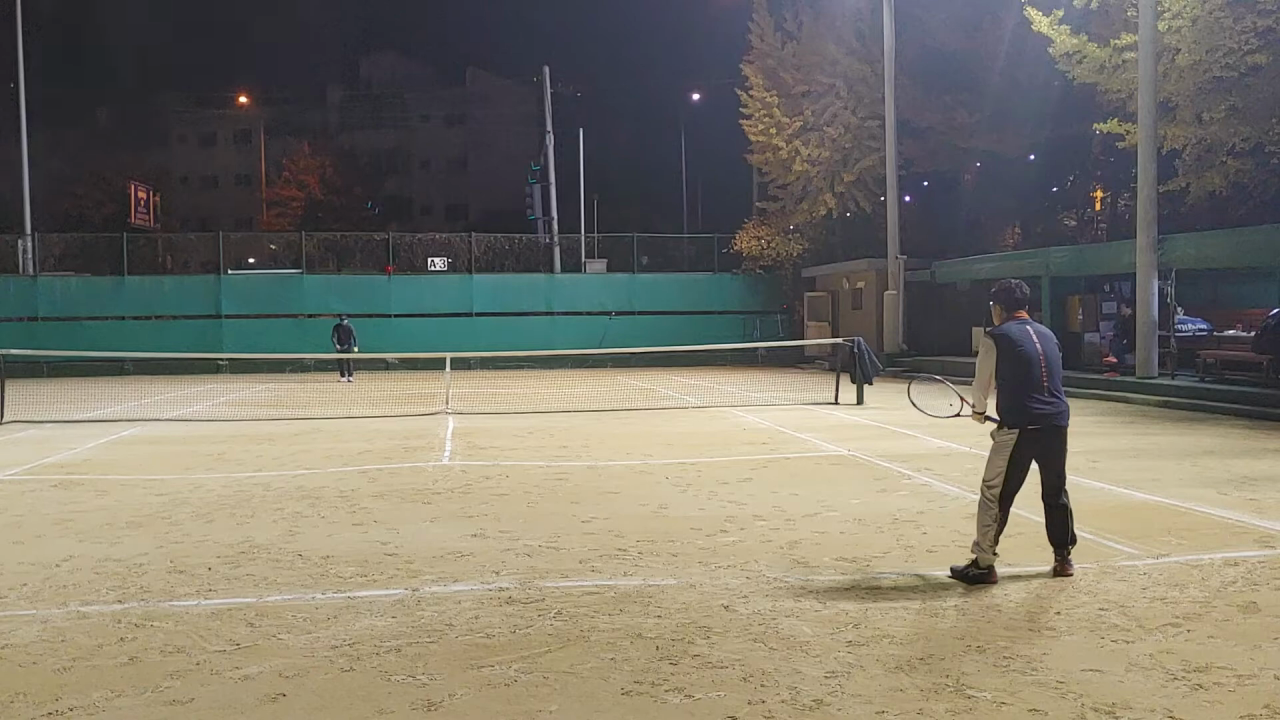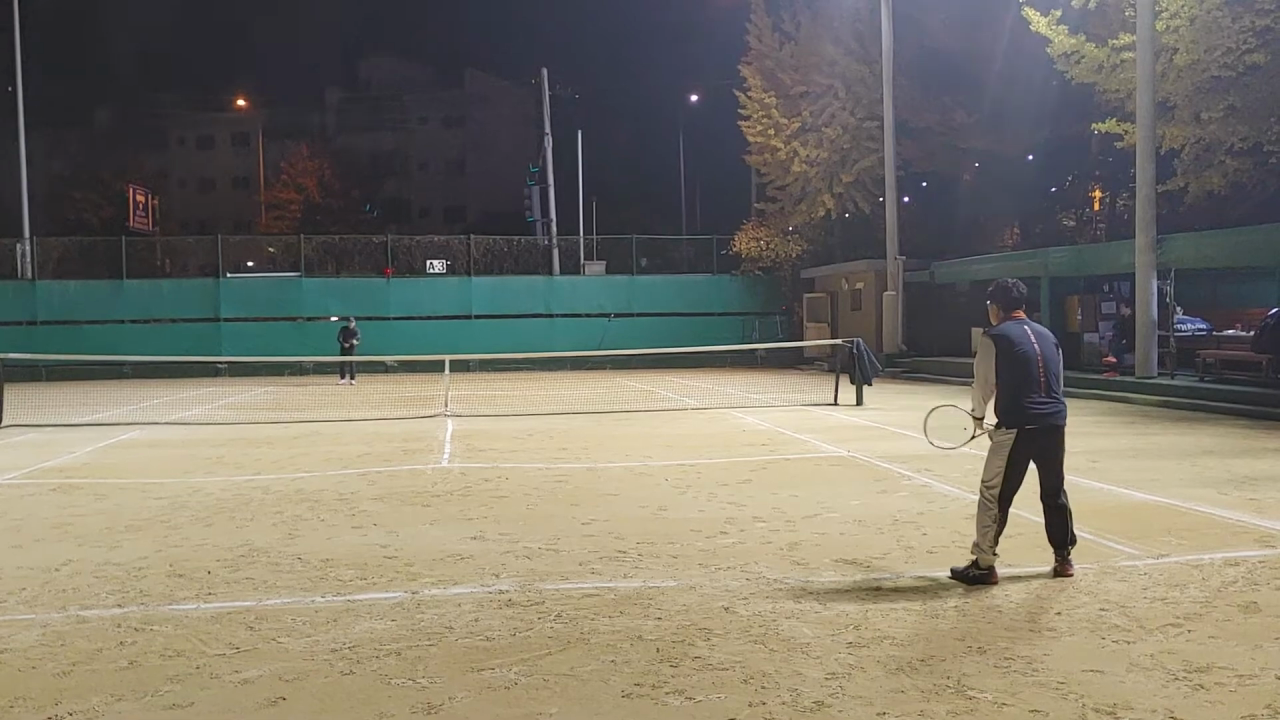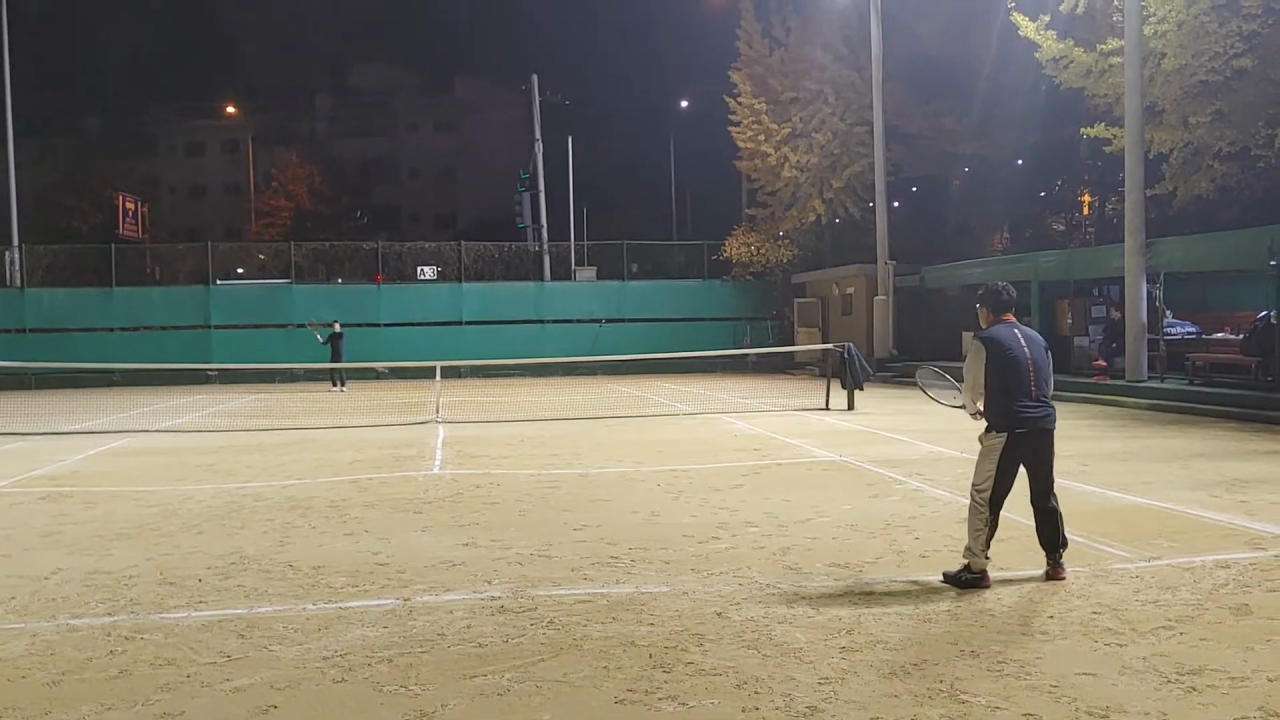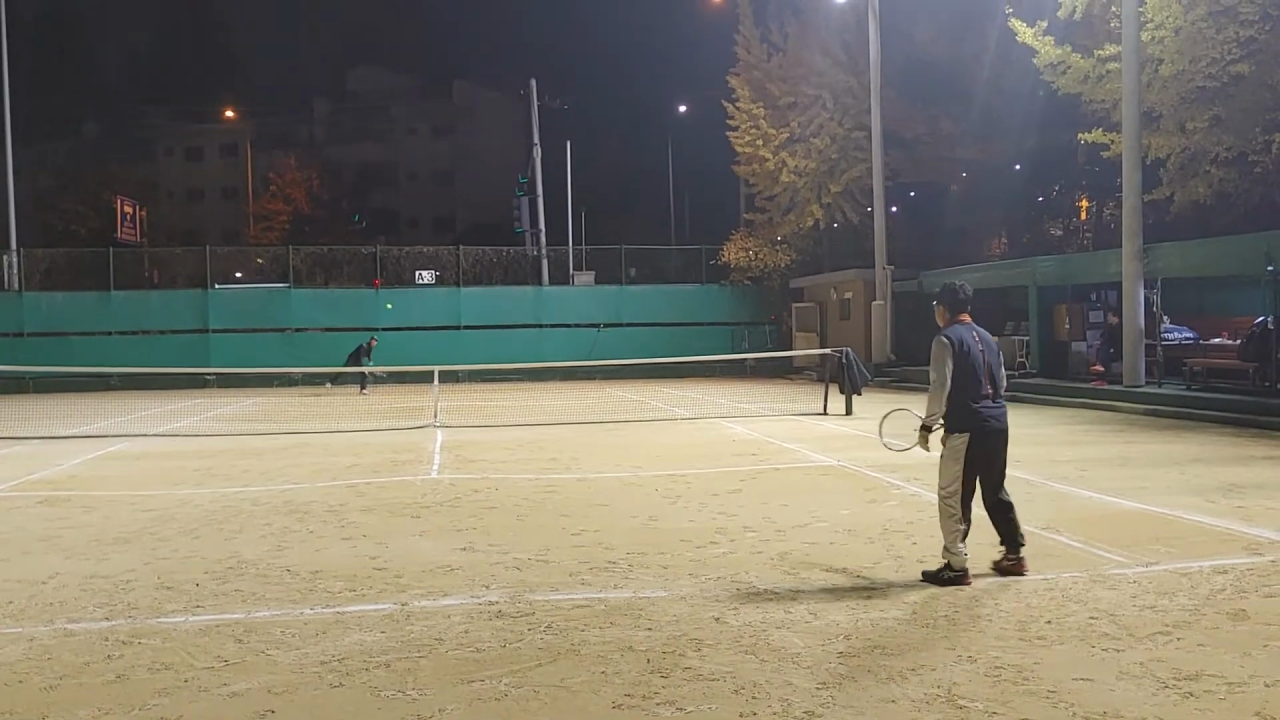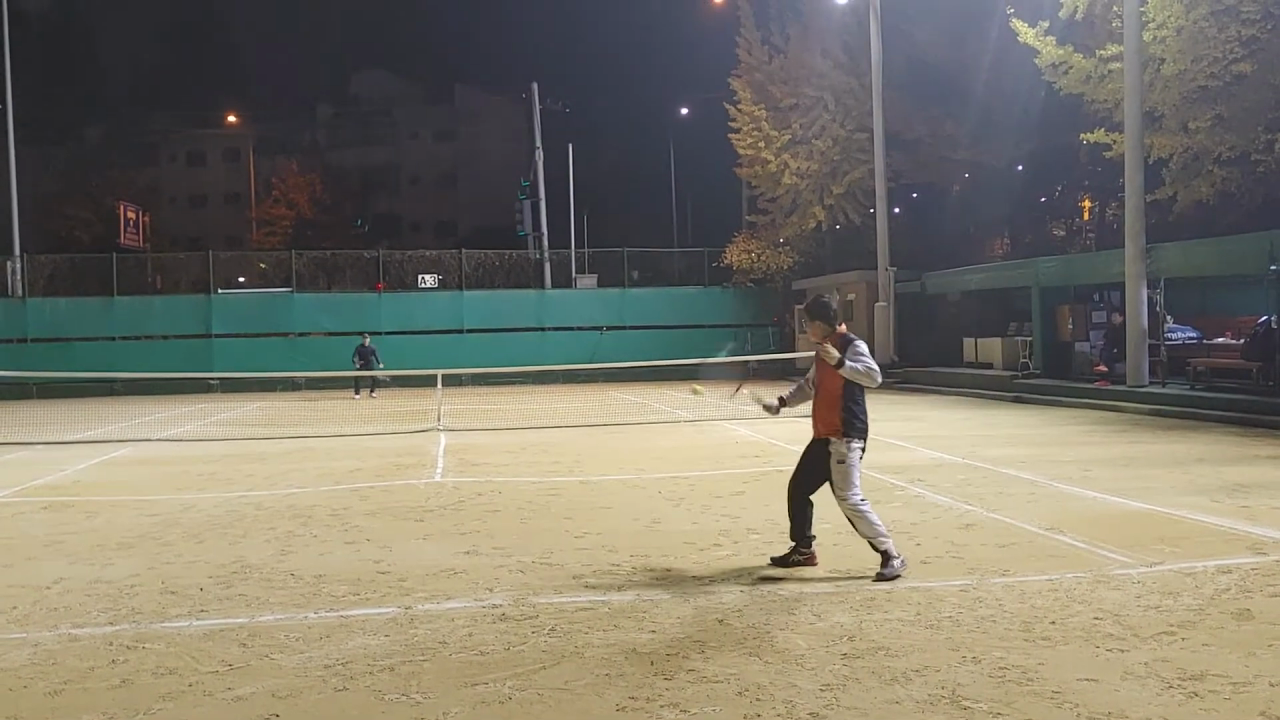
dt=1s
person 1, frame 1
left shoulder: (997, 337)
right shoulder: (1048, 335)
left elbow: (983, 383)
left wrist: (979, 410)
left hip: (1020, 427)
right hip: (1056, 422)
left knee: (995, 495)
right knee: (1056, 492)
left ankle: (983, 564)
right ankle: (1063, 558)
person 1, frame 2
left shoulder: (995, 337)
right shoulder: (1047, 335)
left elbow: (984, 384)
right elbow: (1058, 383)
left wrist: (978, 415)
left hip: (1017, 427)
right hip: (1054, 423)
left knee: (994, 495)
right knee: (1054, 492)
left ankle: (984, 565)
right ankle: (1064, 558)
person 1, frame 3
left shoulder: (986, 340)
right shoulder: (1036, 338)
left elbow: (972, 386)
right elbow: (1047, 385)
left wrist: (973, 408)
left hip: (1007, 430)
right hip: (1043, 425)
left knee: (985, 498)
right knee: (1044, 495)
left ankle: (976, 568)
right ankle: (1056, 561)
person 1, frame 4
left shoulder: (946, 339)
right shoulder: (987, 338)
left elbow: (940, 387)
right elbow: (1000, 382)
left wrist: (927, 425)
left hip: (966, 429)
right hip: (997, 424)
left knee: (952, 497)
right knee: (995, 491)
left ankle: (956, 566)
right ankle: (1014, 554)
person 1, frame 5
left shoulder: (852, 345)
right shoulder: (821, 352)
left elbow: (873, 376)
right elbow: (809, 387)
left wrist: (839, 362)
right wrist: (782, 402)
left hip: (847, 437)
right hip: (823, 437)
left knee: (849, 497)
right knee: (798, 488)
left ankle: (891, 555)
right ankle: (803, 549)
